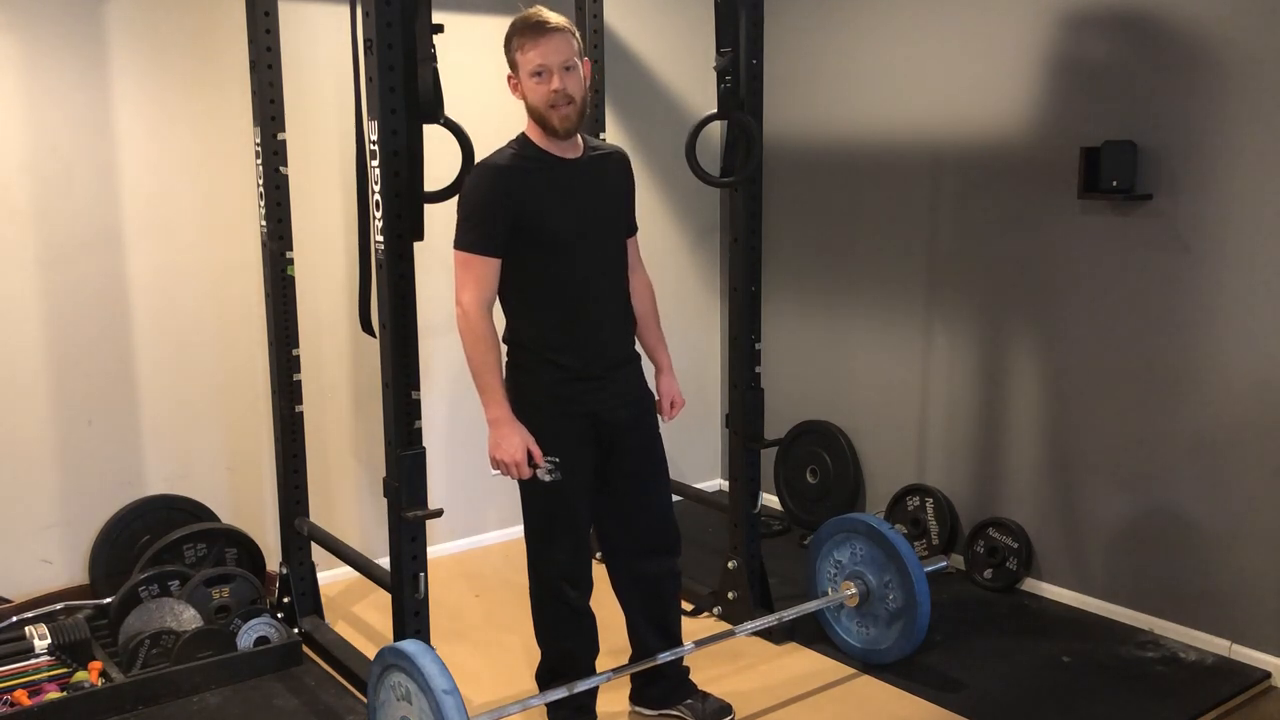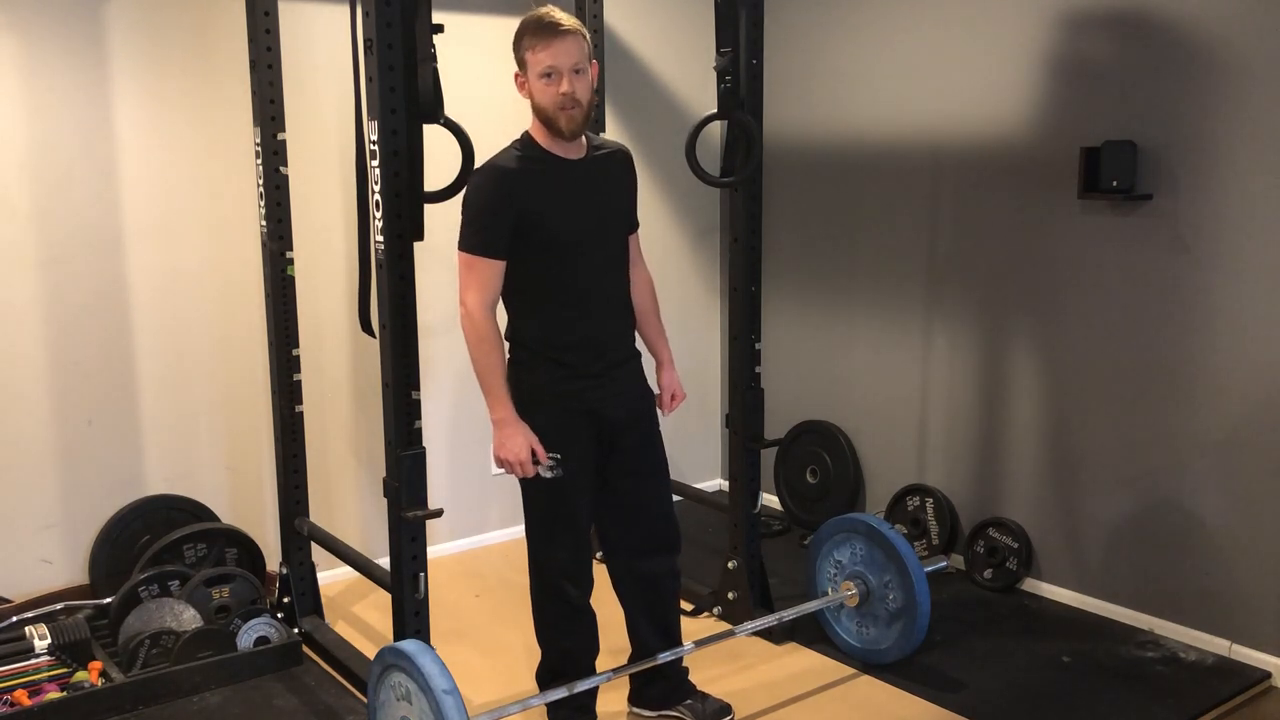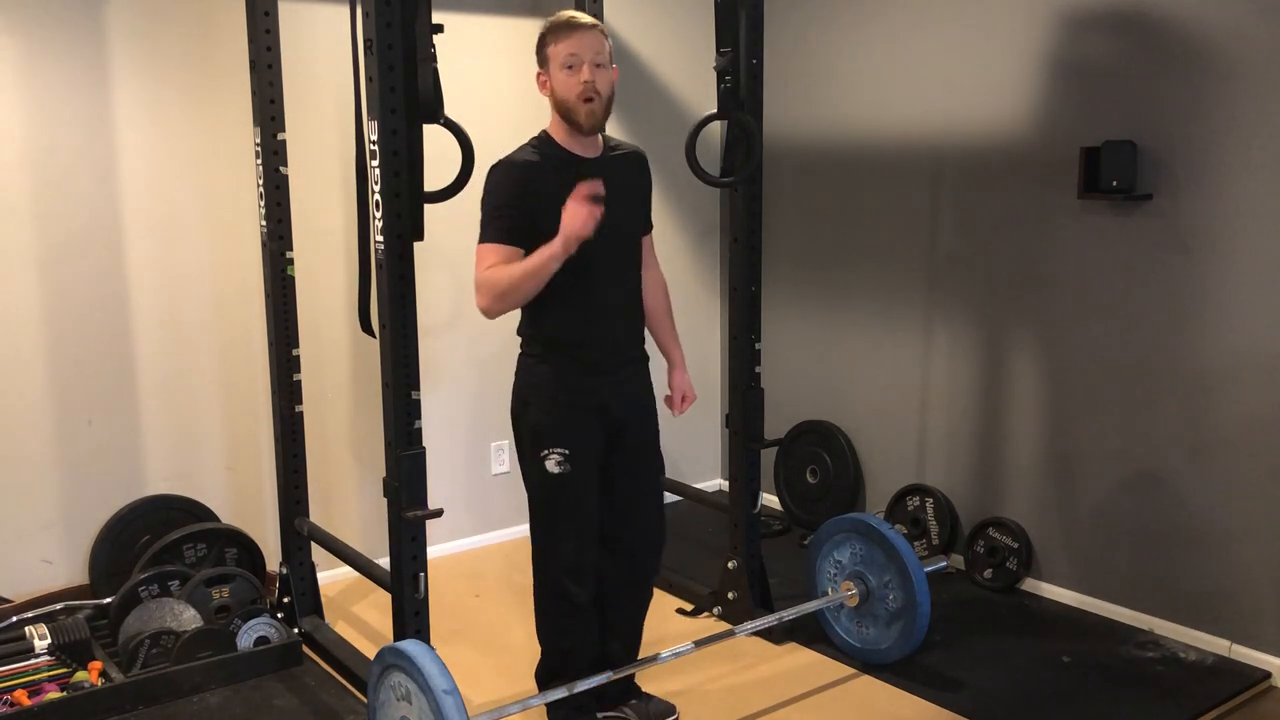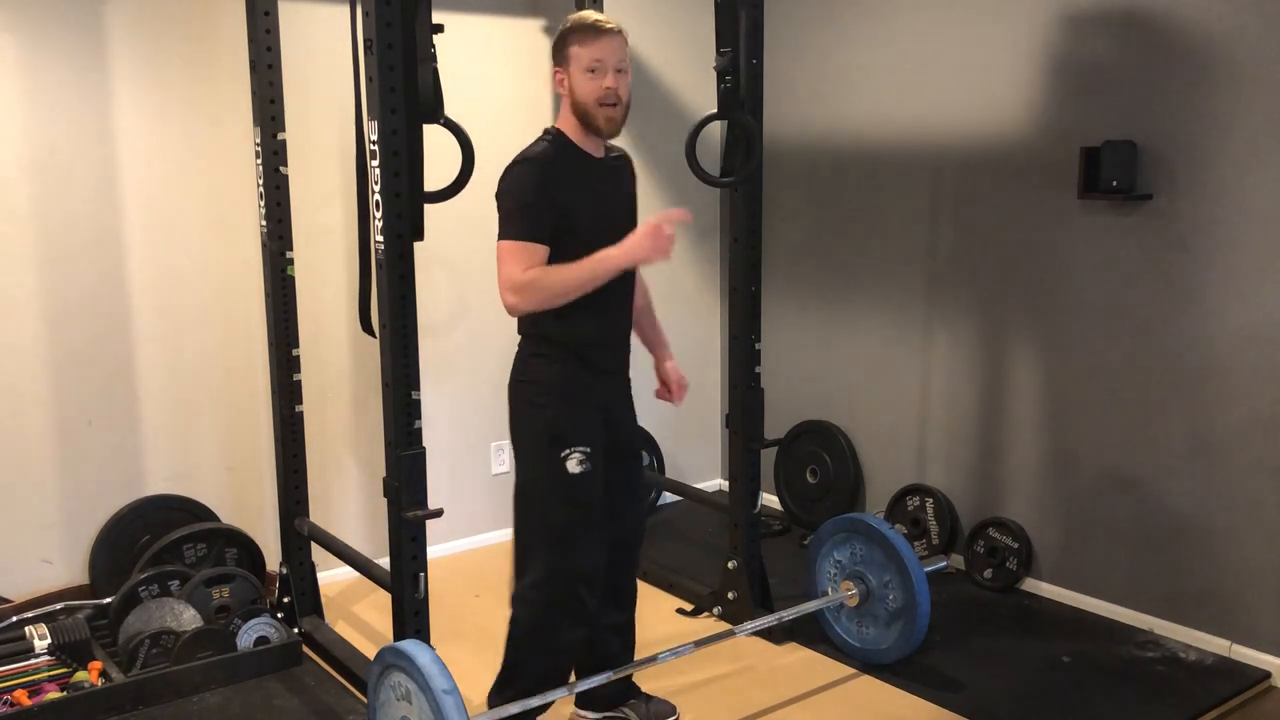
dt=0.5s
person 1, frame 1
left shoulder: (613, 165)
right shoulder: (498, 179)
right elbow: (473, 304)
left wrist: (663, 366)
right wrist: (501, 419)
left hip: (623, 390)
right hip: (548, 403)
left knee: (651, 539)
right knee: (562, 563)
person 1, frame 2
left shoulder: (616, 163)
right shoulder: (502, 181)
right elbow: (477, 306)
left wrist: (664, 360)
right wrist: (505, 421)
left hip: (623, 386)
right hip: (549, 401)
left knee: (651, 538)
right knee: (562, 561)
person 1, frame 3
left shoulder: (632, 164)
right shoulder: (519, 174)
right elbow: (490, 293)
left wrist: (675, 361)
right wrist: (564, 241)
left hip: (628, 381)
right hip: (555, 391)
left knee: (638, 539)
right knee: (569, 558)
person 1, frame 4
left shoulder: (619, 166)
right shoulder: (537, 170)
right elbow: (520, 289)
left wrist: (662, 350)
right wrist: (625, 253)
left hip: (608, 381)
right hip: (555, 389)
left knee: (618, 540)
right knee: (561, 563)
